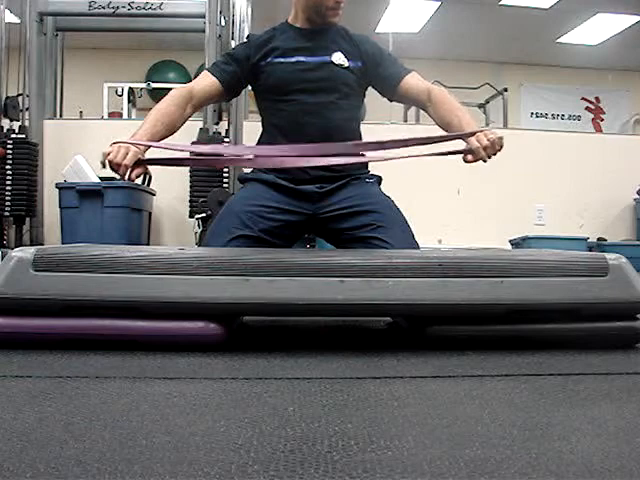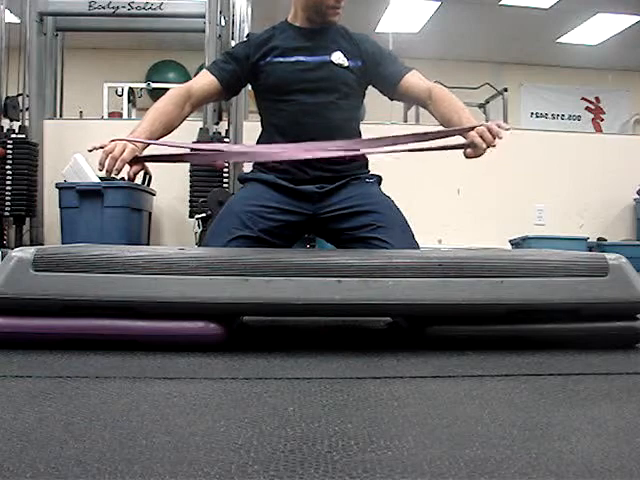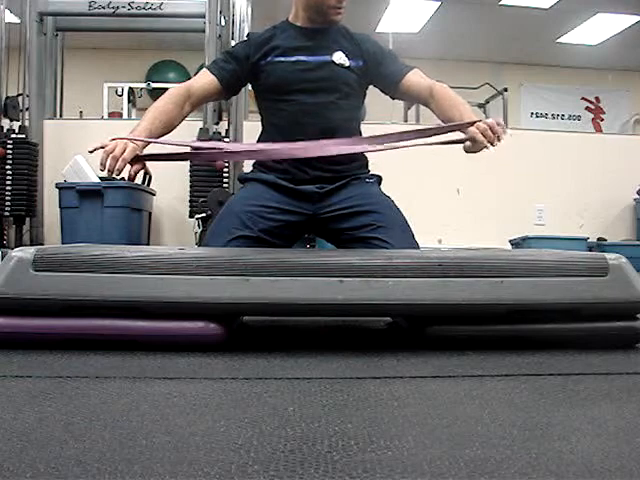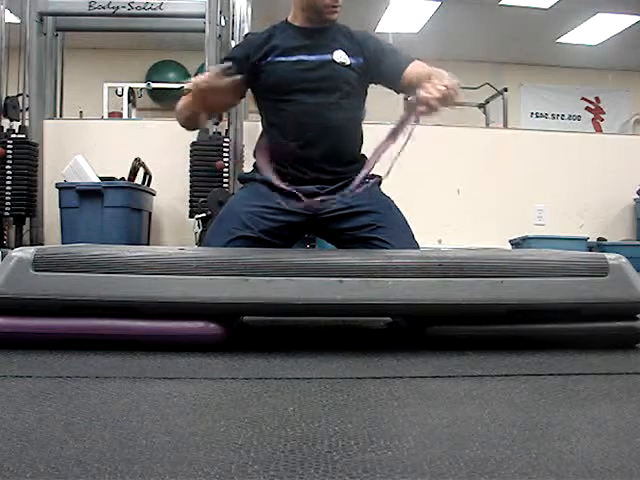
dt=0.3s
person 1, frame 1
left shoulder: (361, 49)
right shoulder: (258, 48)
left elbow: (427, 94)
right elbow: (189, 96)
left wrist: (473, 133)
right wrist: (138, 143)
left hip: (349, 186)
right hip: (273, 186)
person 1, frame 2
left shoulder: (361, 49)
right shoulder: (259, 47)
left elbow: (428, 92)
right elbow: (188, 95)
left wrist: (472, 127)
right wrist: (136, 140)
left hip: (349, 186)
right hip: (273, 186)
person 1, frame 3
left shoulder: (362, 48)
right shoulder: (259, 46)
left elbow: (430, 90)
right elbow: (188, 94)
left wrist: (472, 122)
right wrist: (137, 138)
left hip: (349, 186)
right hip: (272, 186)
person 1, frame 4
left shoulder: (362, 45)
right shoulder: (259, 46)
left elbow: (431, 76)
right elbow: (193, 112)
left wrist: (439, 88)
right wrist: (198, 100)
left hip: (349, 186)
right hip: (274, 186)
